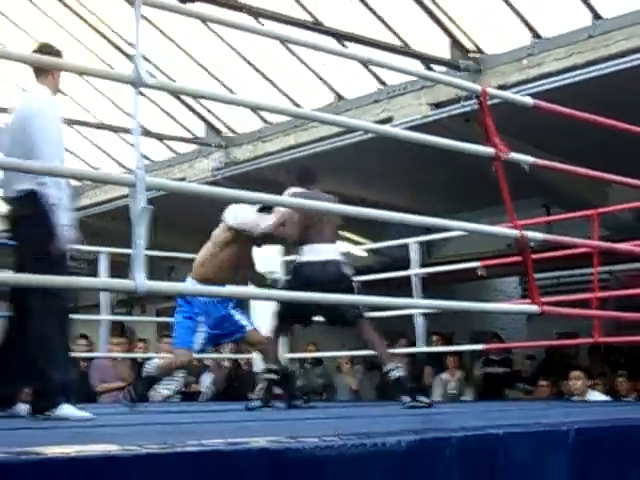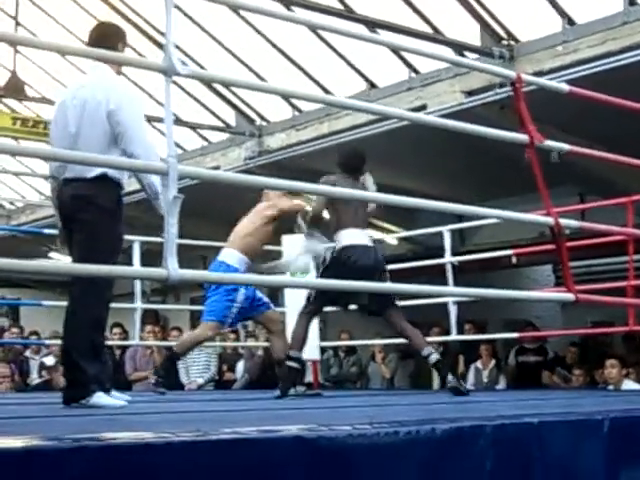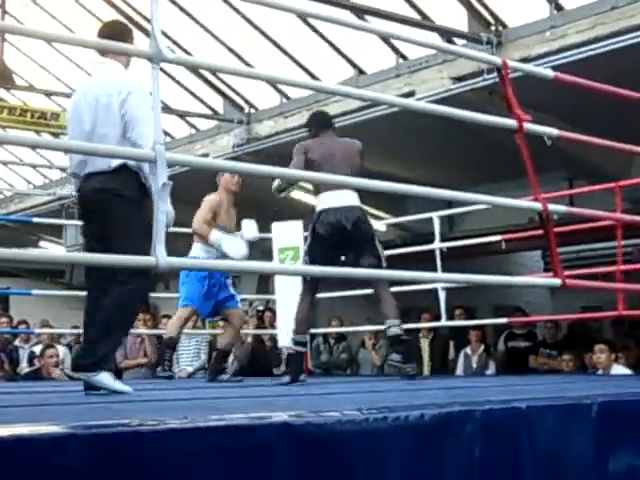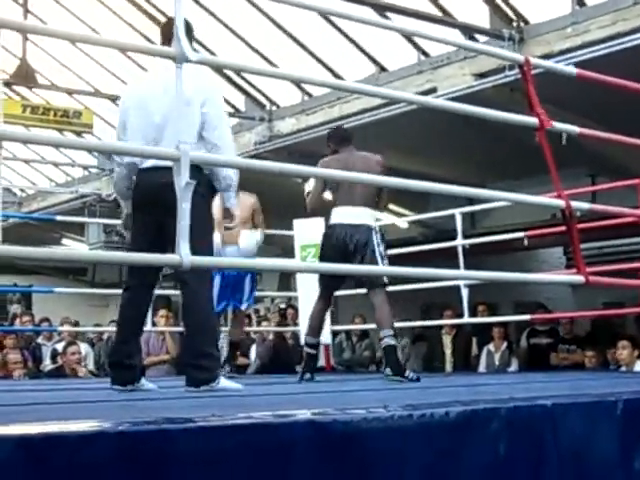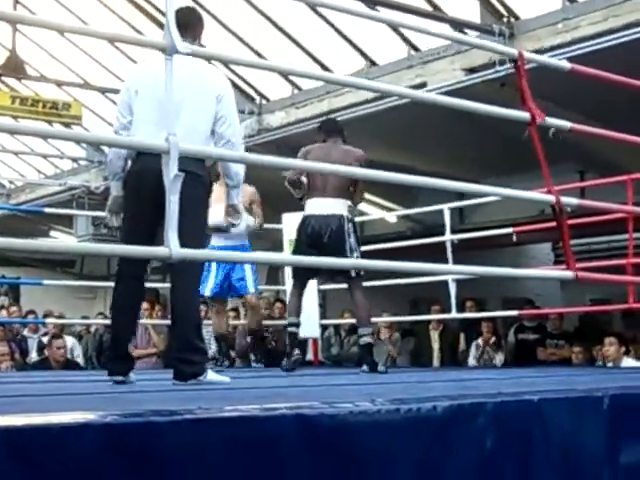
dt=0.5s
person 1, frame 1
right shoulder: (44, 107)
right elbow: (48, 166)
left wrist: (57, 218)
right wrist: (63, 220)
right hip: (39, 211)
right knee: (51, 302)
right ankle: (51, 397)
person 1, frame 2
left shoulder: (71, 93)
right shoulder: (117, 90)
left elbow: (57, 156)
right elbow: (140, 149)
left wrist: (61, 201)
right wrist: (163, 201)
left hip: (69, 192)
right hip: (99, 193)
left knee: (88, 288)
right knee: (92, 289)
left ankle: (94, 379)
right ankle: (81, 386)
person 1, frame 3
left shoulder: (81, 92)
right shoulder: (128, 84)
left elbow: (75, 154)
right elbow: (146, 143)
right wrist: (161, 196)
left hip: (90, 188)
right hip: (122, 186)
left knee: (101, 280)
right knee: (136, 277)
left ankle: (96, 370)
right ankle: (92, 359)
person 1, frame 4
left shoulder: (137, 87)
right shoulder: (200, 80)
right elbow: (219, 142)
left wrist: (126, 199)
right wrist: (229, 195)
left hip: (146, 183)
right hip: (186, 182)
left knee: (140, 277)
right knee: (195, 277)
left ankle: (124, 370)
right ankle: (203, 373)
person 1, frame 5
left shoulder: (143, 73)
right shoulder: (214, 78)
left elbow: (121, 131)
right elbow: (230, 140)
left wrist: (116, 185)
right wrist: (234, 192)
left hip: (143, 170)
right hip: (189, 172)
left knee: (131, 266)
right knee: (185, 267)
left ankle: (119, 363)
right ankle: (189, 366)
person 2, frame 1
left shoulder: (297, 196)
right shoulder: (334, 202)
left elbow: (294, 235)
left hip: (306, 270)
right hip: (335, 268)
left knee: (278, 331)
right knee: (367, 331)
left ankle: (267, 393)
right ankle: (405, 391)
person 2, frame 2
left shoulder: (329, 182)
right shoulder: (363, 187)
left elbow: (314, 216)
left wrist: (310, 230)
left hip: (345, 254)
right hip: (370, 254)
left knee: (306, 313)
right knee: (397, 320)
left ankle: (289, 381)
right ankle: (445, 374)
person 2, frame 3
left shoulder: (304, 147)
right shoulder: (355, 146)
left elbow: (288, 183)
left wrist: (279, 186)
left hip: (326, 216)
right hip: (355, 213)
left knee: (309, 291)
right knee: (379, 283)
left ankle: (296, 366)
right ankle: (399, 348)
person 2, frame 4
left shoulder: (326, 164)
right shoulder: (377, 161)
left elbow: (313, 206)
right elbow: (382, 203)
left wrist: (311, 192)
left hip: (337, 230)
right hip: (365, 230)
left knee: (324, 297)
right knee: (378, 293)
left ankle: (308, 365)
right ankle: (392, 361)
person 2, frame 5
left shoulder: (308, 151)
right shoulder: (358, 156)
left elbow: (290, 177)
right elbow: (356, 198)
left wrist: (300, 187)
left hip: (311, 220)
right hip: (338, 220)
left knee: (298, 285)
right knee: (355, 287)
left ankle: (292, 347)
right ankle: (367, 357)
person 3, frame 1
left shoulder: (246, 243)
right shoulder: (236, 227)
left elbow: (252, 278)
right elbow: (277, 220)
left hip: (221, 300)
right hip: (196, 301)
left knee: (259, 341)
right knee: (181, 359)
person 3, frame 2
left shoulder: (261, 222)
right shoulder: (270, 207)
right elbow: (299, 206)
left hip: (240, 276)
right hip: (229, 271)
left knee: (276, 321)
right knee: (209, 329)
right ankle: (161, 372)
person 3, frame 3
left shoulder: (231, 210)
right shoulder: (213, 200)
right elbow: (198, 226)
left wrist: (241, 236)
right wrist: (224, 241)
left hip: (217, 269)
left knee: (238, 317)
right knee: (187, 311)
left ankle: (218, 369)
right ankle: (164, 363)
person 3, frame 4
left shoulder: (251, 200)
right shoulder: (211, 200)
left elbow: (261, 228)
left wrist: (256, 236)
right wrist: (211, 238)
left knee: (240, 315)
left ankle: (230, 362)
person 3, frame 5
left shoulder: (250, 191)
right shoulder: (209, 190)
left elbow: (260, 220)
left wrist: (250, 222)
right wrist: (209, 219)
left hip: (241, 249)
right hip: (217, 249)
left knee: (252, 299)
right knee: (218, 304)
left ankle: (255, 352)
right ankle: (224, 355)
